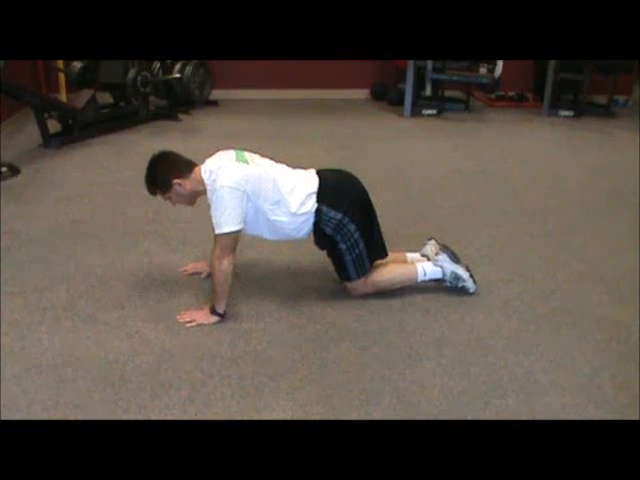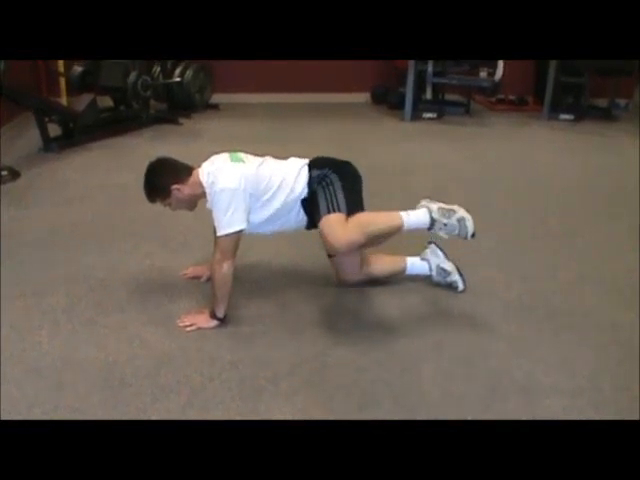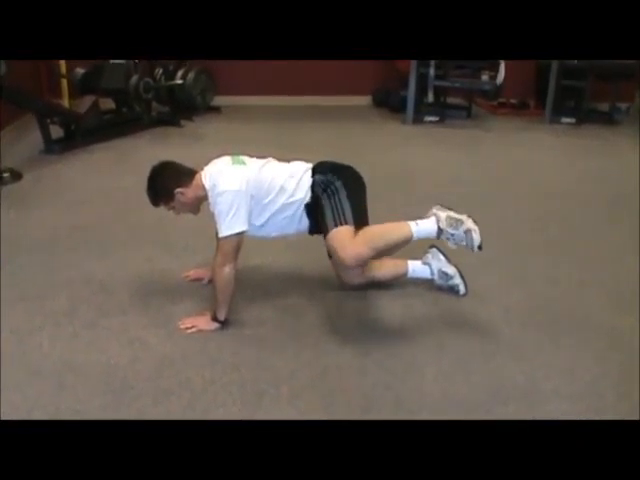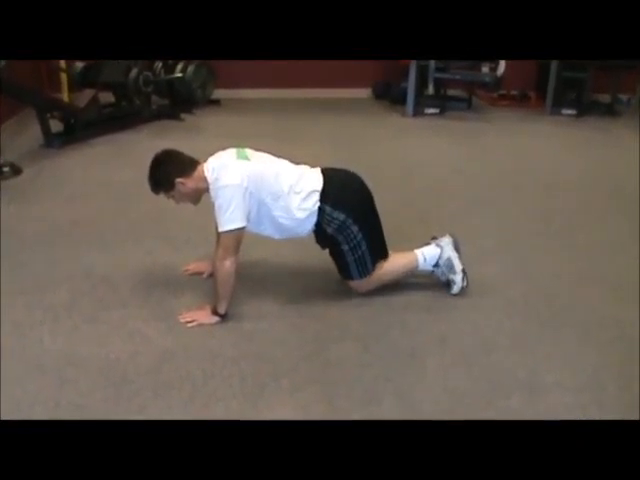
dt=1s
person 1, frame 1
left shoulder: (223, 186)
right shoulder: (217, 165)
left elbow: (226, 255)
left wrist: (216, 310)
right wrist: (212, 264)
left hip: (333, 207)
right hip: (329, 191)
left knee: (359, 284)
right knee: (359, 267)
left ankle: (437, 269)
right ankle: (427, 256)
person 1, frame 2
left shoulder: (223, 187)
right shoulder: (212, 171)
left elbow: (226, 258)
left wrist: (216, 315)
right wrist: (212, 267)
left hip: (328, 177)
right hip: (316, 187)
left knee: (340, 242)
right knee: (351, 273)
left ankle: (427, 216)
right ankle: (429, 262)
person 1, frame 3
left shoulder: (224, 191)
right shoulder: (215, 174)
left elbow: (228, 261)
right elbow: (226, 243)
left wrist: (217, 317)
right wrist: (213, 270)
left hip: (329, 186)
right hip: (320, 190)
left knee: (350, 254)
right knee: (353, 276)
left ankle: (433, 225)
right ankle: (430, 267)
person 1, frame 4
left shoulder: (226, 184)
right shoulder: (220, 164)
left elbow: (229, 255)
right elbow: (225, 236)
left wrist: (218, 311)
right wrist: (214, 263)
left hip: (337, 207)
right hip: (331, 189)
left knee: (363, 281)
right knee: (363, 265)
left ankle: (435, 254)
right ankle: (434, 254)
